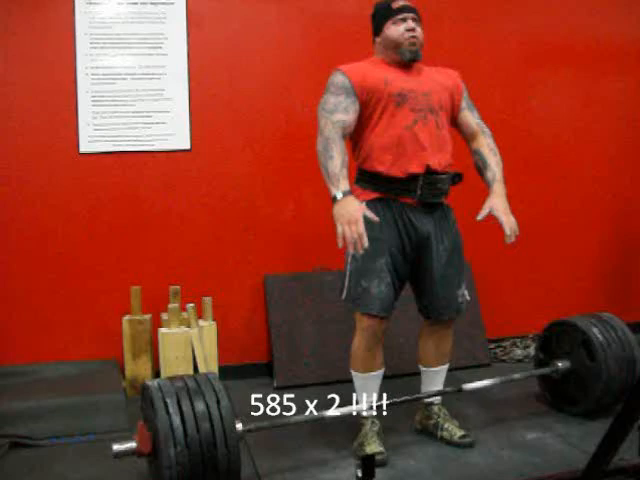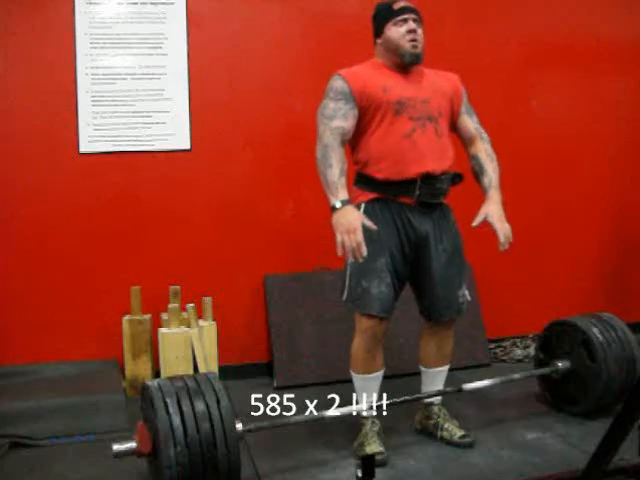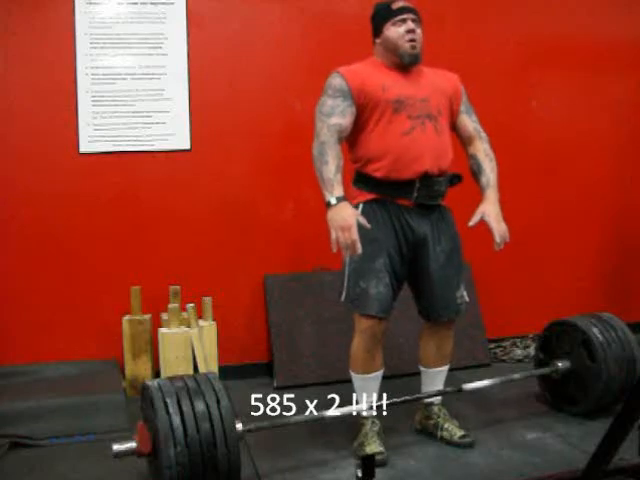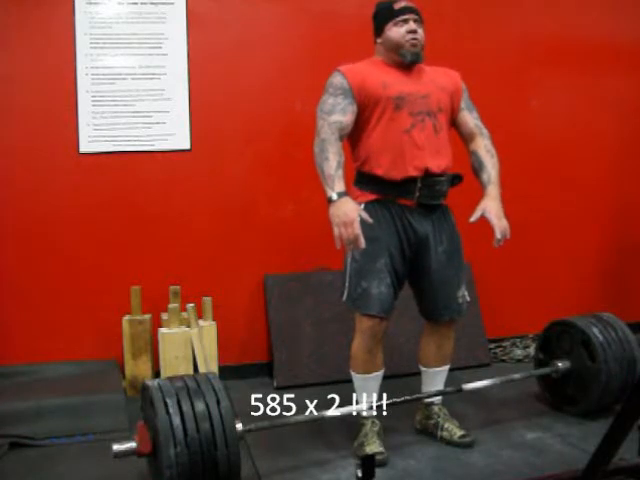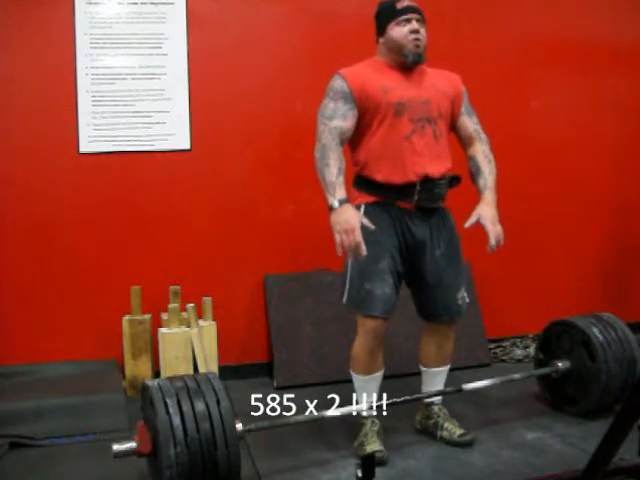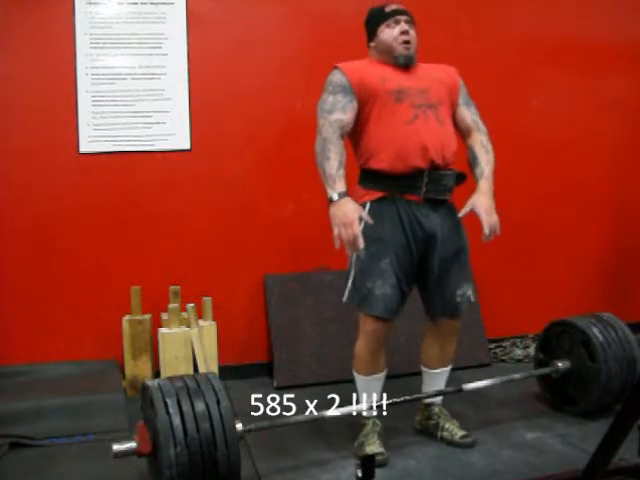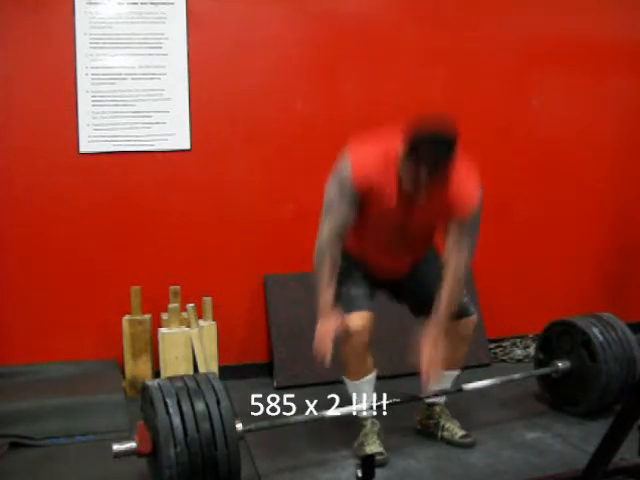
dt=0.5s
person 1, frame 1
left shoulder: (448, 80)
right shoulder: (351, 77)
left elbow: (479, 135)
right elbow: (331, 135)
left wrist: (498, 192)
right wrist: (342, 197)
left hip: (435, 209)
right hip: (381, 208)
left knee: (443, 314)
right knee: (372, 318)
left ankle: (431, 410)
right ankle: (368, 423)
person 1, frame 2
left shoulder: (448, 84)
right shoulder: (351, 81)
left elbow: (478, 141)
right elbow: (330, 143)
left wrist: (493, 199)
right wrist: (341, 205)
left hip: (435, 210)
right hip: (380, 209)
left knee: (444, 314)
right knee: (372, 320)
left ankle: (431, 410)
right ankle: (368, 423)
person 1, frame 3
left shoulder: (447, 82)
right shoulder: (350, 79)
left elbow: (477, 141)
right elbow: (326, 139)
left wrist: (491, 198)
right wrist: (336, 201)
left hip: (434, 210)
right hip: (378, 210)
left knee: (444, 315)
right knee: (371, 320)
left ankle: (432, 410)
right ankle: (369, 423)
person 1, frame 4
left shoulder: (448, 81)
right shoulder: (351, 78)
left elbow: (478, 137)
right elbow: (327, 136)
left wrist: (492, 194)
right wrist: (338, 197)
left hip: (435, 210)
right hip: (379, 209)
left knee: (445, 315)
right knee: (371, 319)
left ankle: (432, 410)
right ankle: (368, 423)
person 1, frame 5
left shoulder: (449, 83)
right shoulder: (352, 81)
left elbow: (476, 143)
right elbow: (329, 142)
left wrist: (488, 200)
right wrist: (340, 205)
left hip: (433, 212)
right hip: (378, 212)
left knee: (445, 316)
right knee: (373, 321)
left ankle: (431, 410)
right ankle: (369, 423)
person 1, frame 6
left shoulder: (445, 76)
right shoulder: (350, 75)
left elbow: (475, 132)
right elbow: (329, 134)
left wrist: (485, 190)
right wrist: (339, 197)
left hip: (442, 207)
right hip: (386, 206)
left knee: (448, 318)
right knee: (375, 321)
left ankle: (432, 410)
right ankle: (369, 423)
person 1, frame 7
left shoulder: (464, 187)
right shoulder: (362, 163)
left elbow: (457, 265)
right elbow: (329, 236)
left wrist: (436, 334)
right wrist: (326, 312)
left hip: (413, 259)
right hip: (357, 259)
left knee: (465, 319)
right knee: (357, 325)
left ankle: (433, 412)
right ankle: (367, 422)
